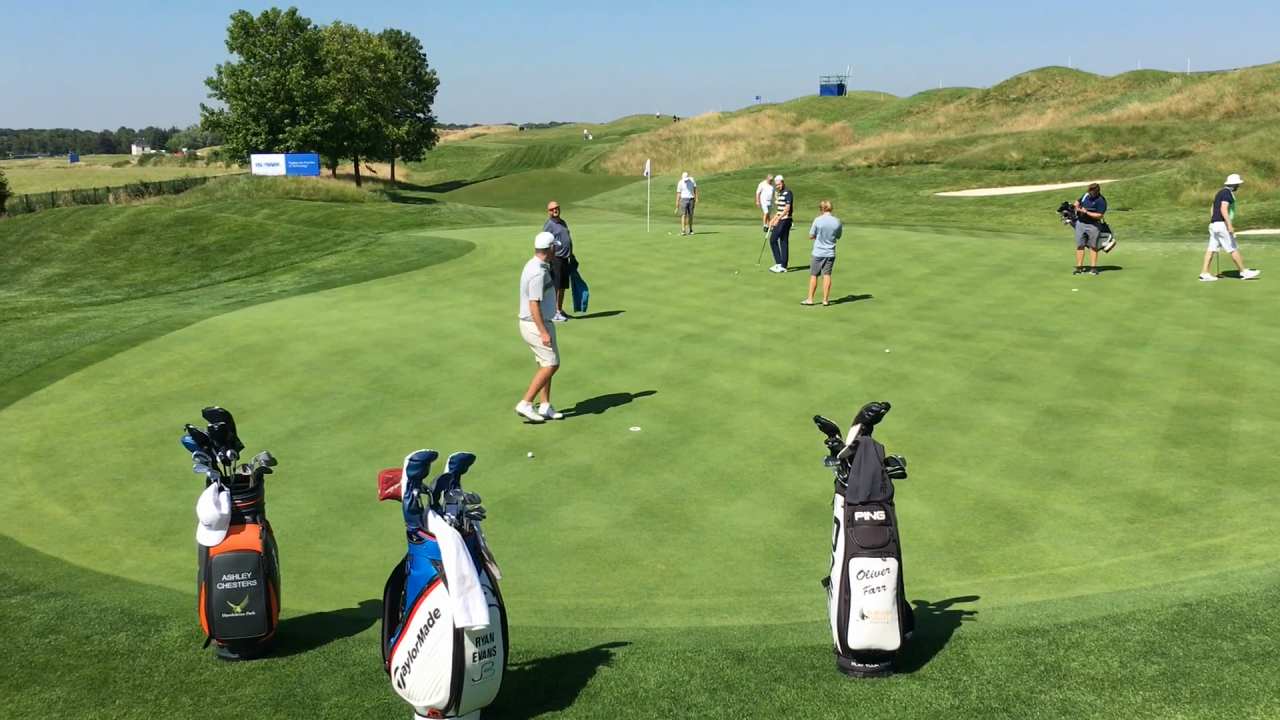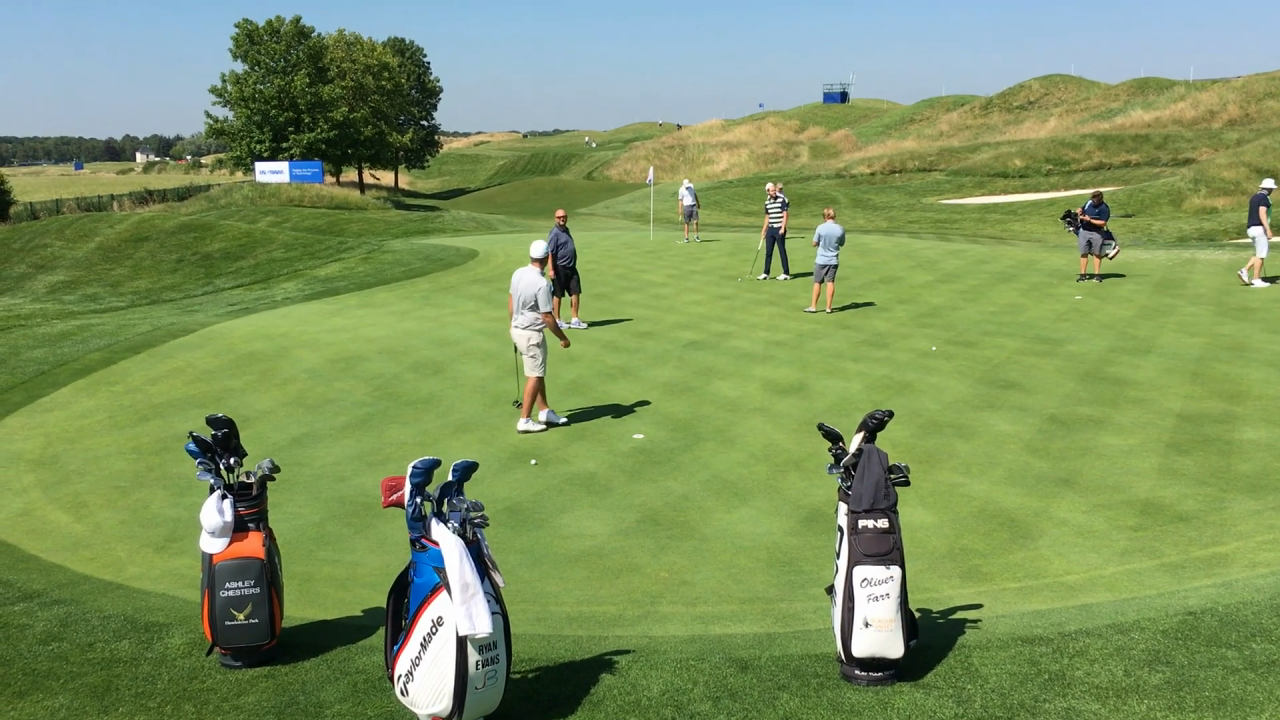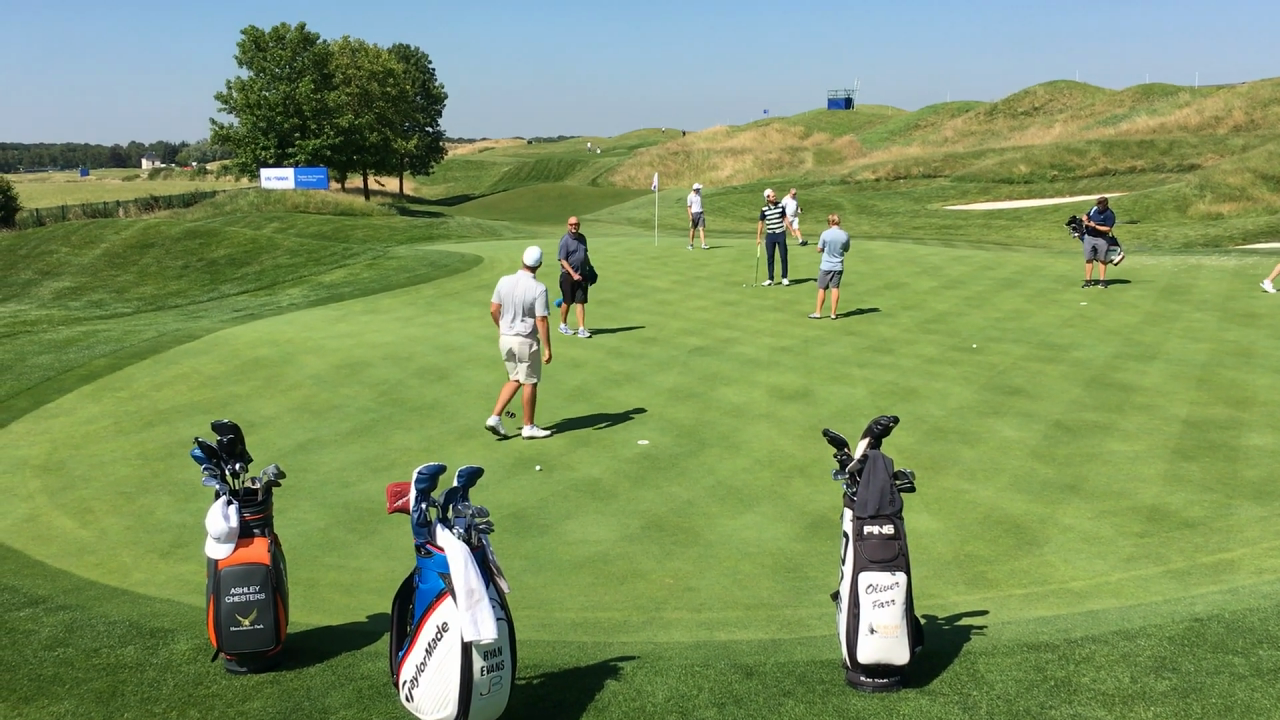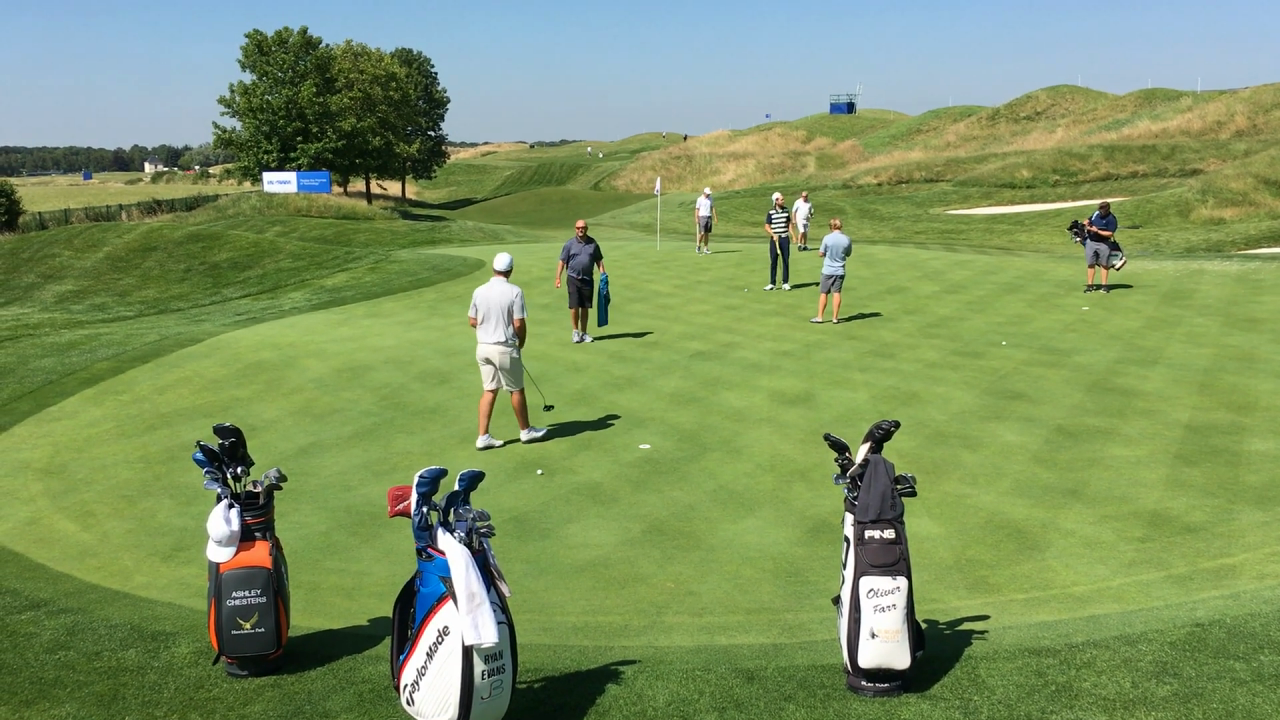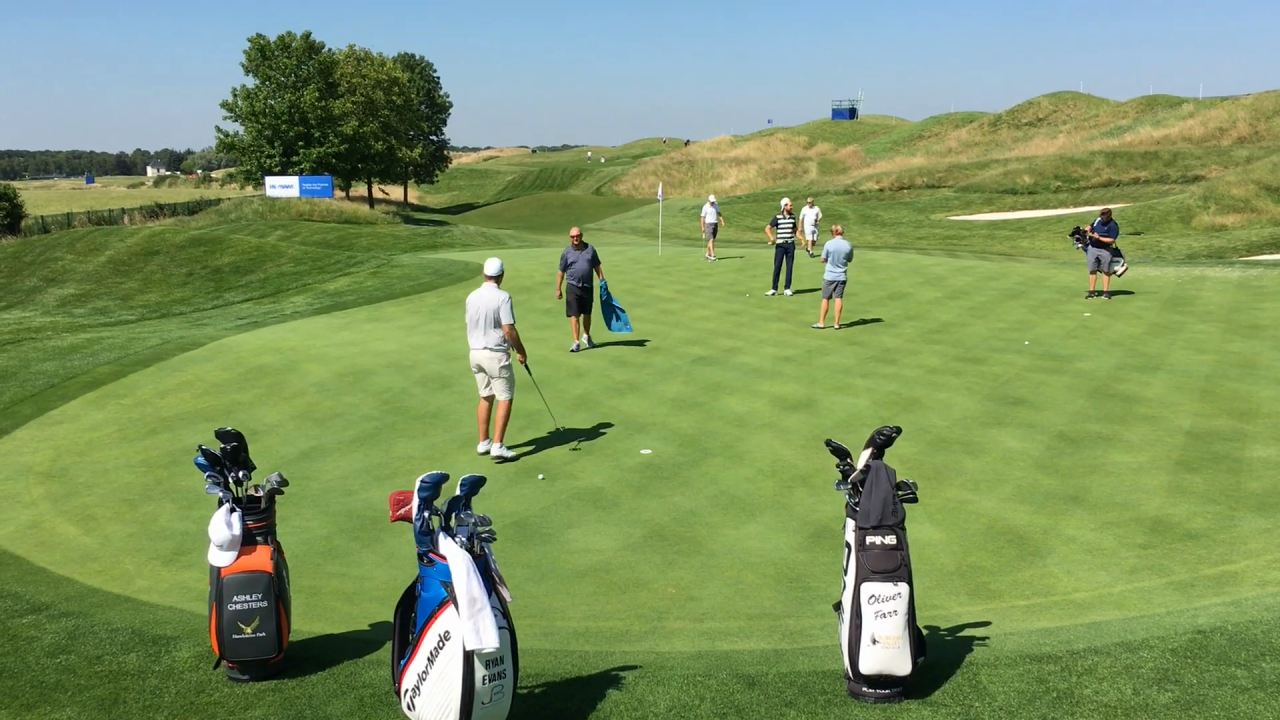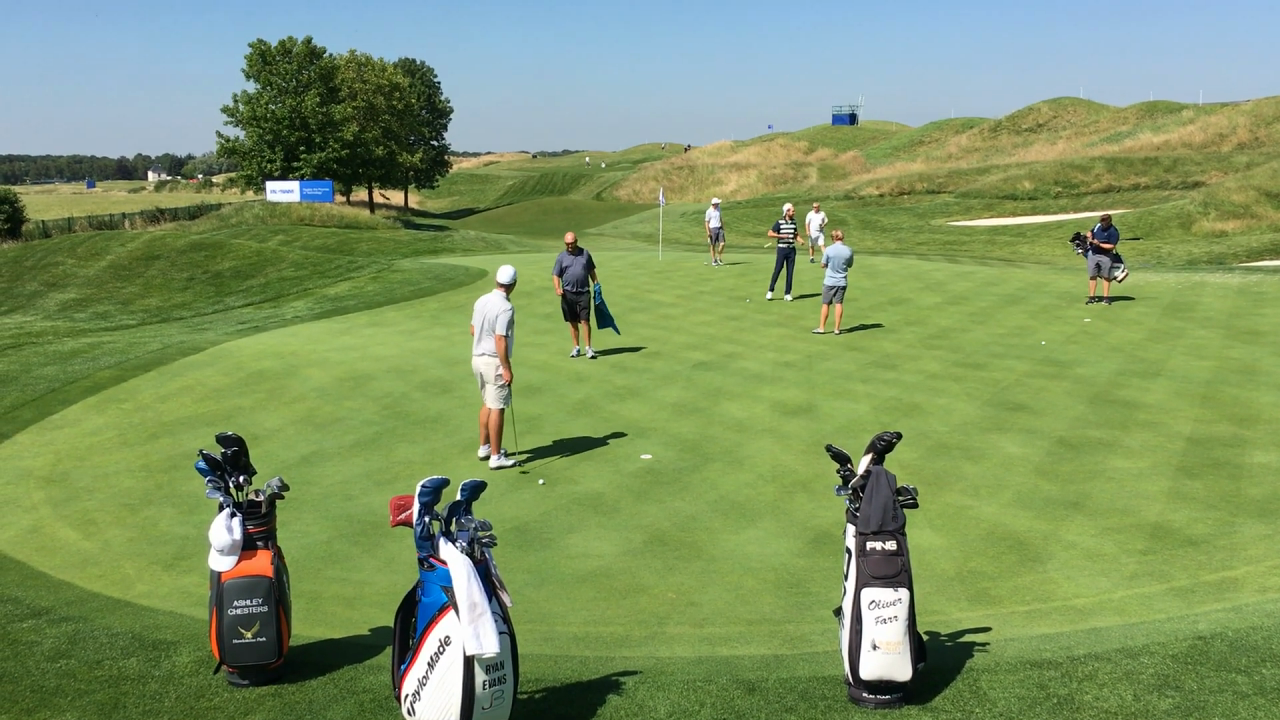
dt=0.4s
person 1, frame 1
left shoulder: (537, 265)
right shoulder: (538, 272)
right elbow: (534, 305)
right wrist: (543, 332)
left hip: (543, 323)
right hip: (536, 326)
left knee: (546, 364)
right knee: (551, 365)
left ankle: (545, 406)
right ankle: (526, 403)
person 1, frame 2
left shoulder: (518, 273)
right shoulder: (541, 283)
left elbow: (511, 301)
right elbow: (547, 317)
left wrist: (512, 323)
right wrist: (563, 338)
left hip: (518, 330)
right hip: (531, 334)
left knee: (537, 373)
right knee: (534, 376)
left ankle: (545, 412)
right ankle: (524, 421)
person 1, frame 3
left shoulder: (504, 281)
right shoulder: (539, 288)
left elbow: (494, 310)
right elbow: (541, 321)
right wrist: (547, 348)
left hip: (506, 339)
right hip: (526, 341)
left knee: (514, 380)
right knee: (529, 383)
left ankle: (495, 417)
right ankle: (528, 427)
person 1, frame 4
left shoulder: (479, 291)
right shoulder: (514, 291)
left elbow: (473, 321)
right elbow: (519, 324)
right wrist: (521, 341)
left hip: (483, 348)
right hip: (504, 349)
left knee: (489, 391)
right knee: (516, 390)
left ankle: (483, 437)
right ankle: (526, 431)
person 1, frame 5
left shoulder: (471, 297)
right shoulder: (502, 297)
right elbow: (509, 329)
right wrist: (521, 351)
left hip: (475, 353)
right hip: (495, 354)
left knee: (486, 398)
right knee: (504, 399)
left ankle: (484, 442)
right ankle: (498, 445)
person 1, frame 6
left shoulder: (481, 300)
right shoulder: (505, 307)
left elbow: (473, 330)
right elbow: (500, 340)
right wrist: (506, 368)
left hip: (477, 359)
right hip: (494, 362)
left knee: (488, 404)
right knee: (497, 408)
left ankle: (484, 447)
right ankle: (496, 457)
